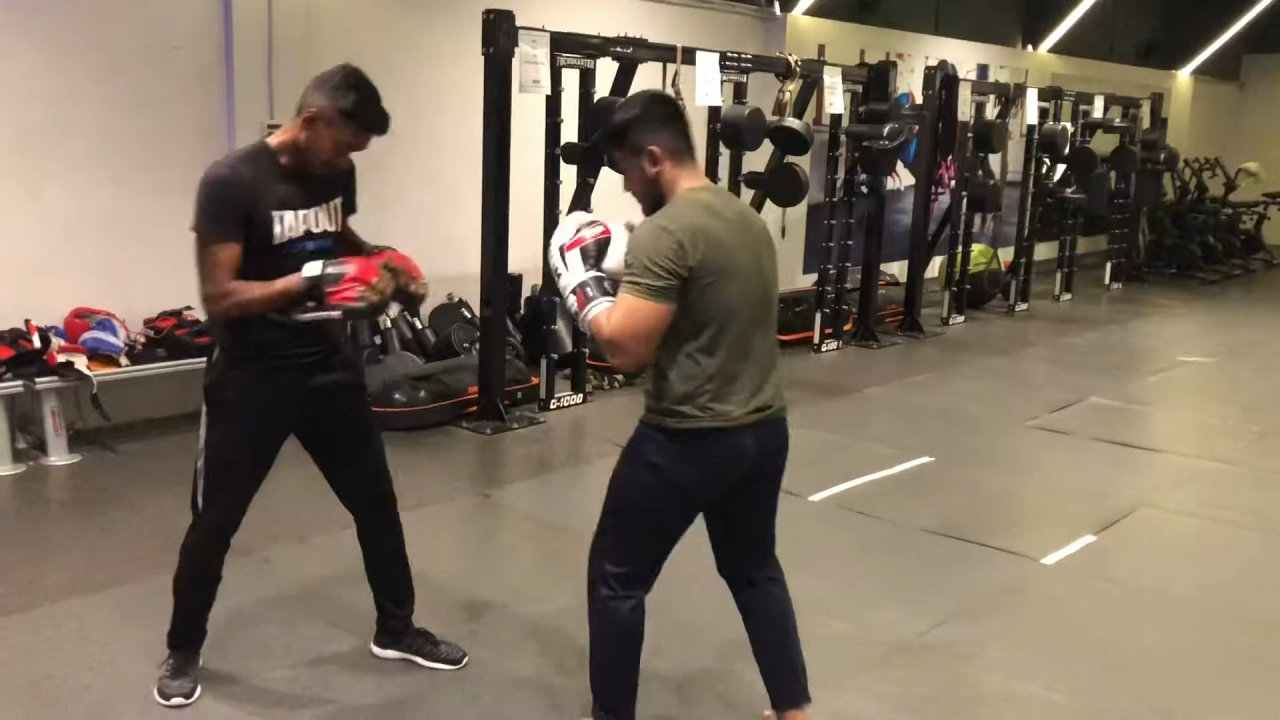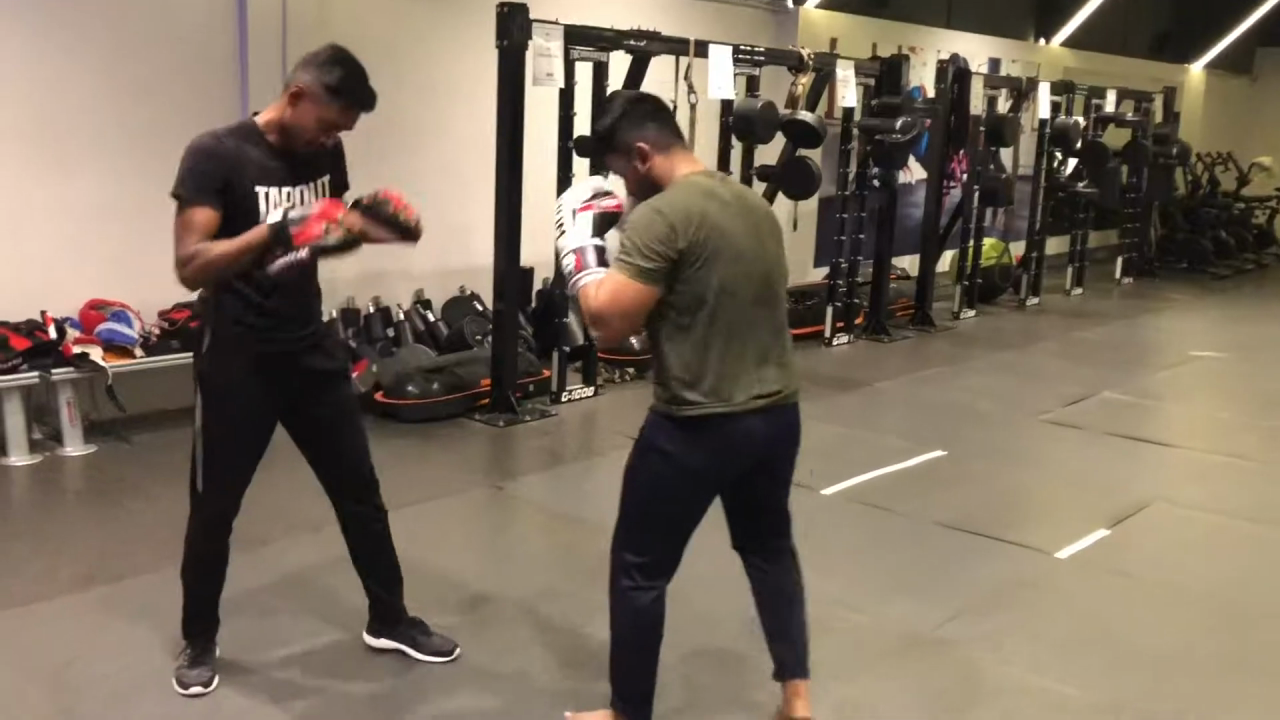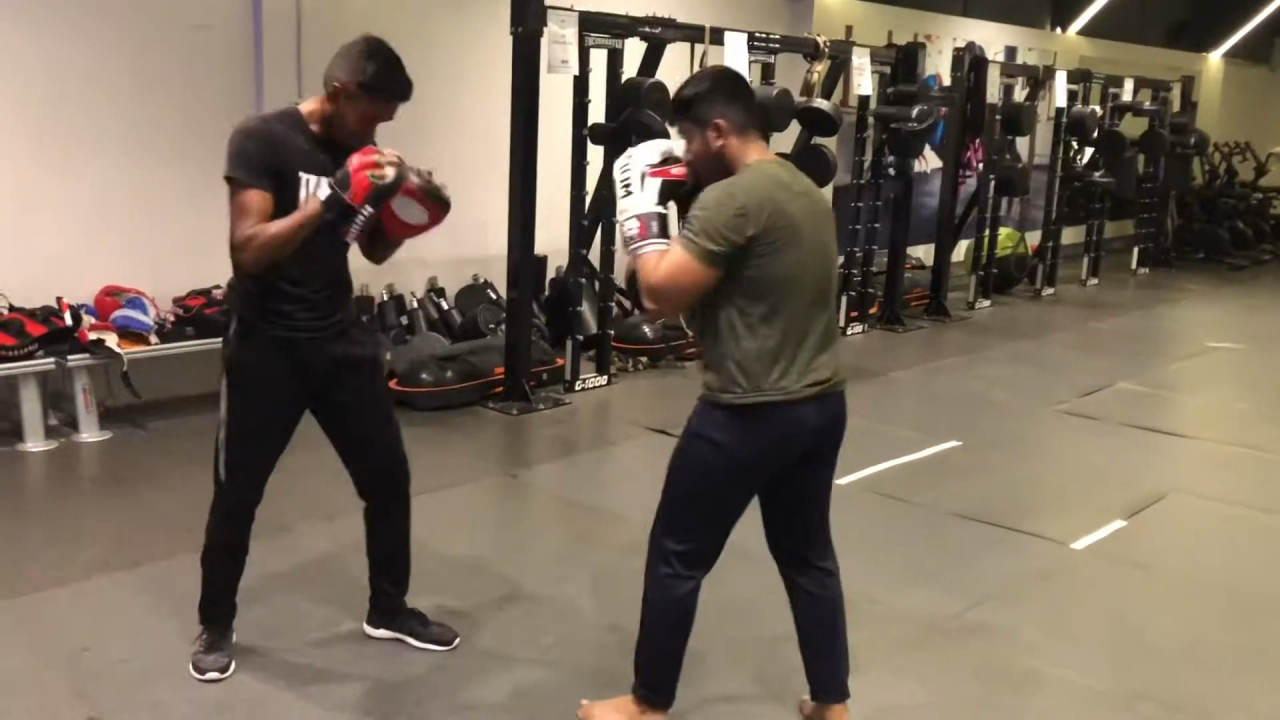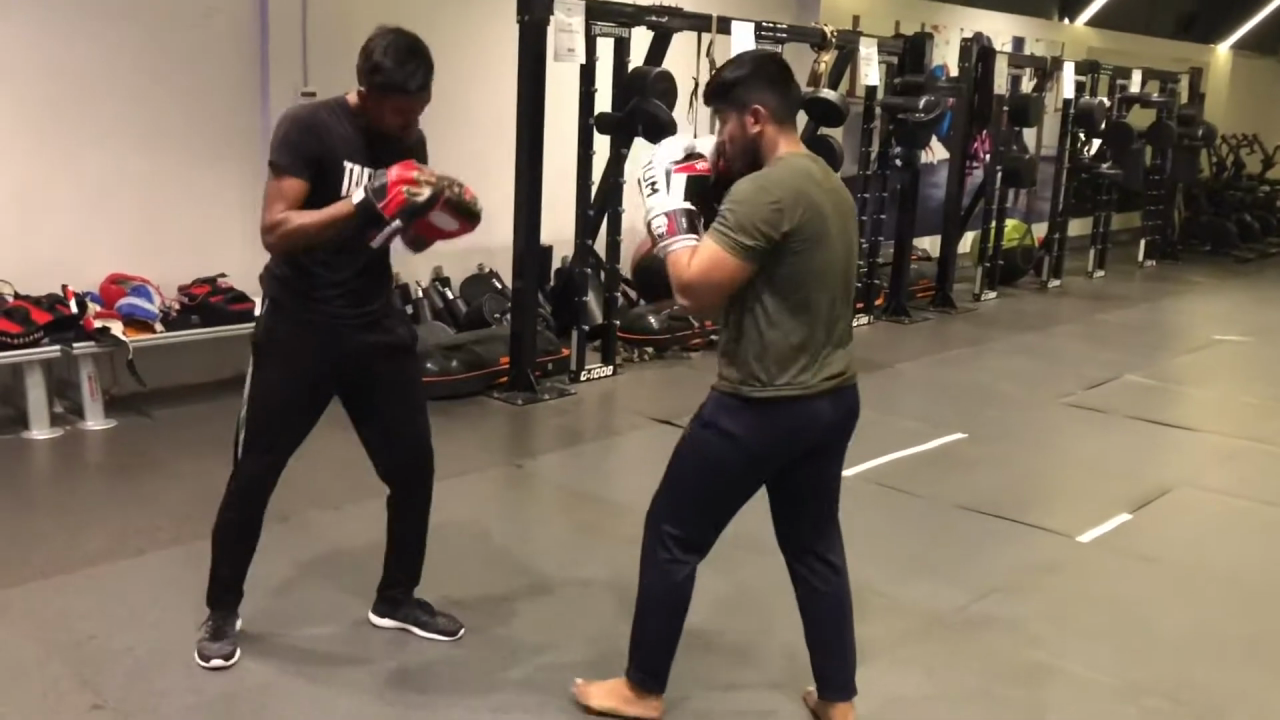
dt=0.2s
person 1, frame 1
left shoulder: (337, 173)
right shoulder: (231, 180)
right elbow: (220, 299)
left wrist: (383, 270)
right wrist: (312, 278)
left hip: (326, 367)
right hip: (247, 373)
left knee: (376, 501)
right knee: (214, 520)
left ankle: (396, 629)
right ankle: (183, 651)
person 1, frame 2
left shoulder: (324, 154)
right shoulder: (214, 155)
right elbow: (191, 266)
left wrist: (371, 222)
right wrist: (281, 230)
left hip: (311, 350)
right hip: (238, 359)
left knee: (359, 489)
right knee: (214, 507)
left ankle: (389, 619)
right ankle: (199, 641)
person 1, frame 3
left shoulder: (357, 149)
right shoulder: (260, 139)
left elbow: (374, 250)
right elbow: (248, 251)
left wrist: (410, 215)
right wrist: (334, 199)
left hip: (340, 337)
right hip: (266, 344)
left knee: (388, 476)
right knee: (237, 492)
left ankle: (388, 609)
right ankle: (216, 627)
person 1, frame 4
left shoulder: (409, 141)
right shoulder: (308, 127)
left elbow: (413, 237)
right elbow: (276, 231)
left wrist: (444, 215)
right wrist: (368, 202)
left hip: (377, 325)
right hip: (299, 327)
left knee: (412, 466)
right knee: (254, 473)
left ankle: (396, 599)
right ankle: (222, 612)
person 2, frame 1
left shoulder: (665, 230)
right shoulder: (745, 217)
left elbow: (626, 346)
left wrist: (580, 279)
right wrist: (625, 264)
left hip: (684, 440)
right hip: (762, 430)
left knee: (616, 577)
right knee: (754, 571)
person 2, frame 2
left shoulder: (661, 216)
right shoulder: (753, 203)
left elbow: (608, 322)
left wrist: (578, 245)
left hip: (697, 427)
right hip: (776, 414)
left knee: (639, 569)
right knee: (768, 547)
person 2, frame 3
left shoulder: (733, 199)
right shoulder: (809, 193)
left elbow: (662, 294)
left wrist: (640, 209)
left hip: (747, 416)
right hip: (821, 405)
left knee: (676, 556)
right knee: (808, 555)
person 2, frame 4
left shoulder: (766, 192)
right shoulder: (830, 186)
left elbow: (696, 288)
left wrist: (666, 203)
right wrist: (719, 174)
left hip: (760, 408)
right hip: (831, 401)
left knee: (672, 538)
right knee: (816, 549)
